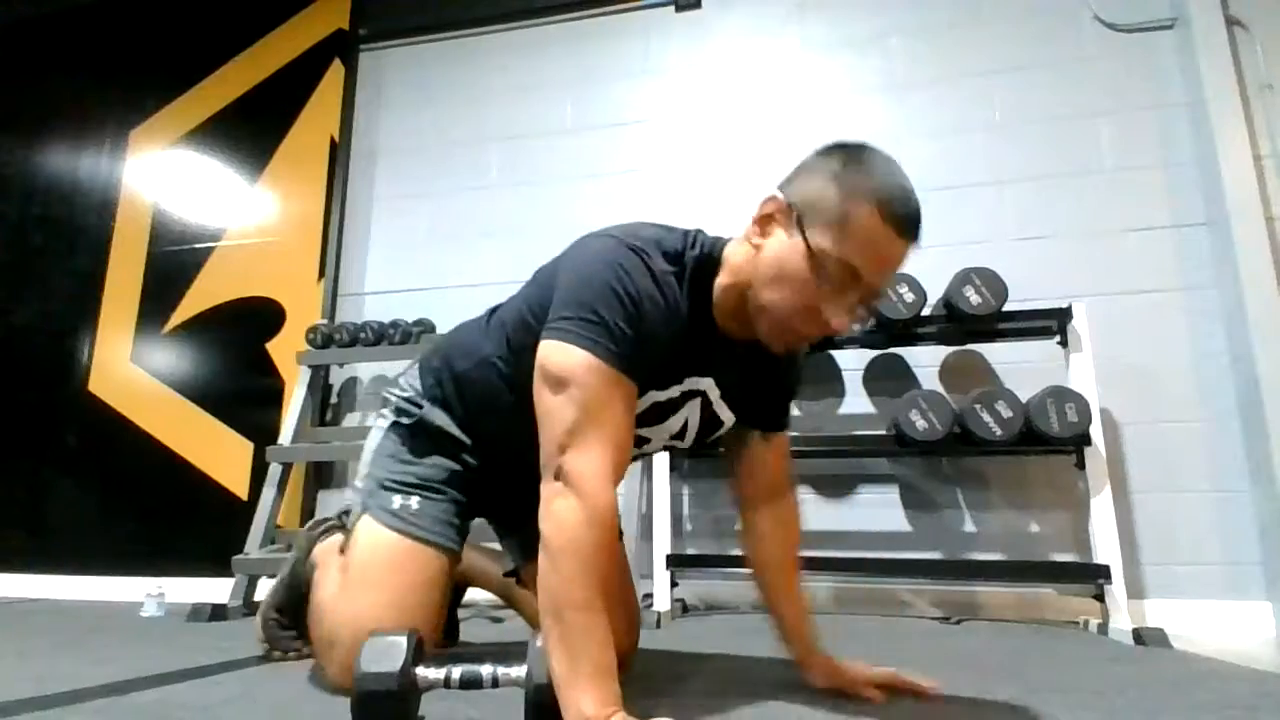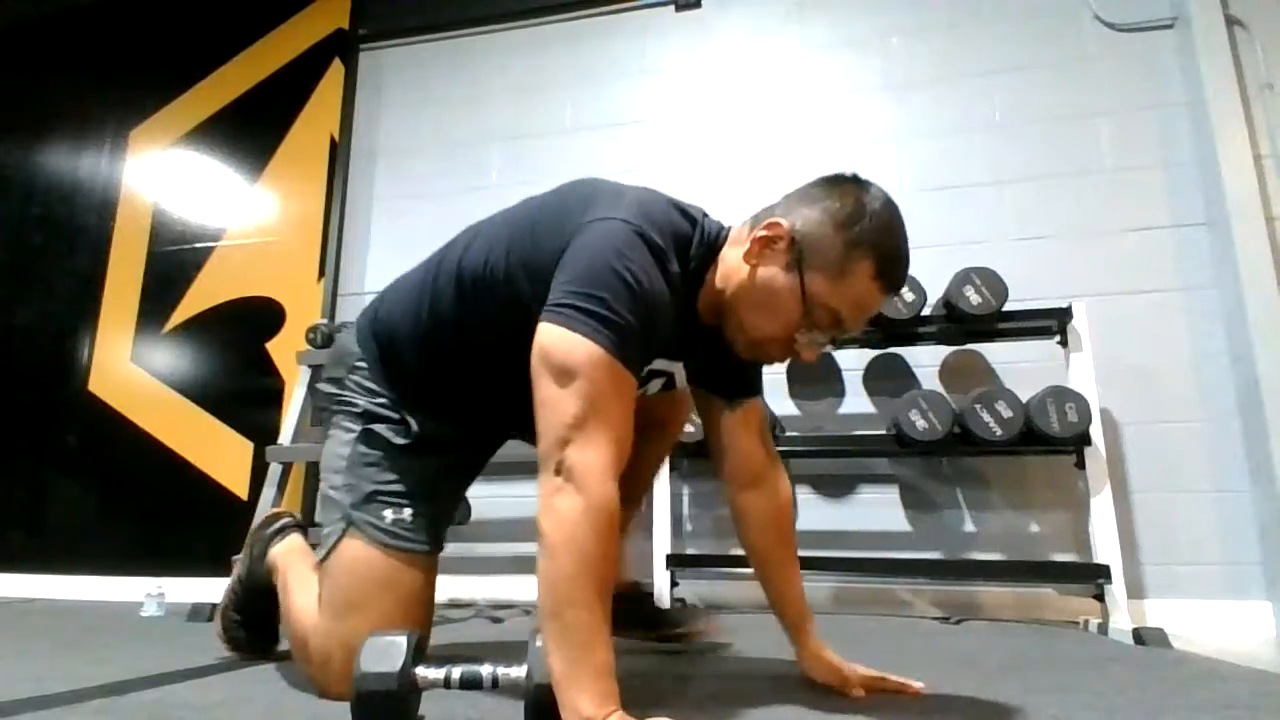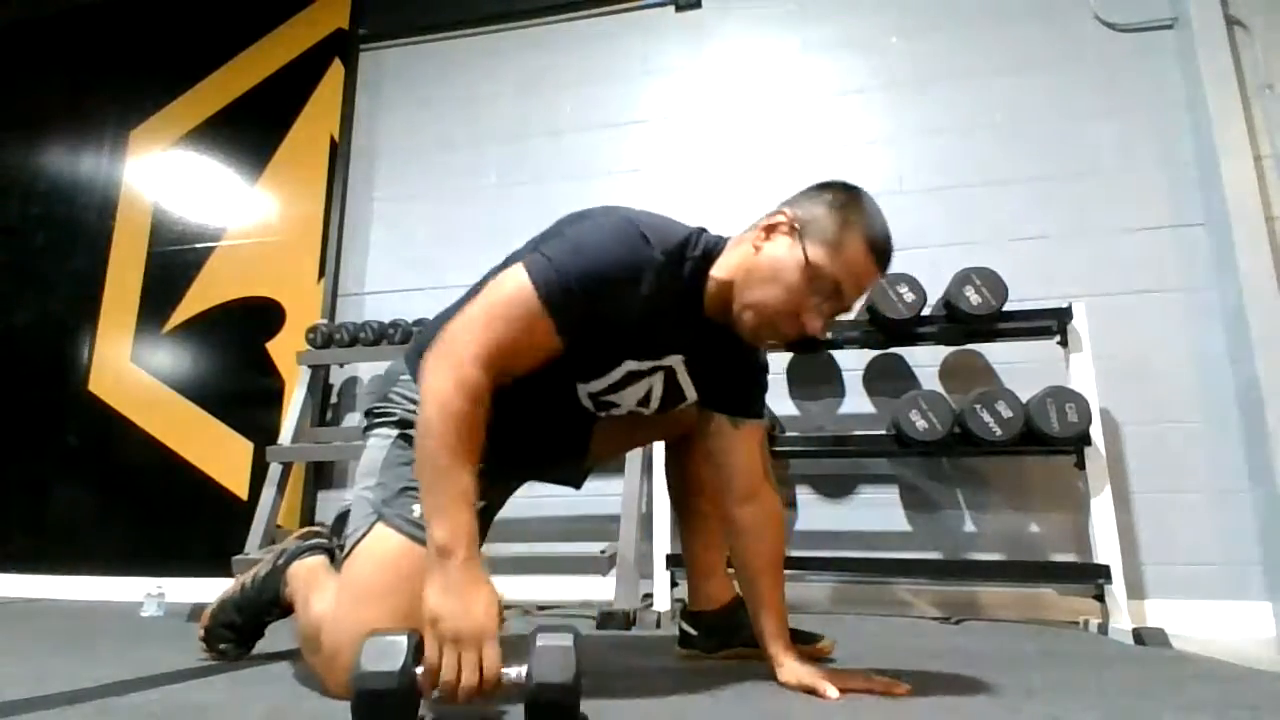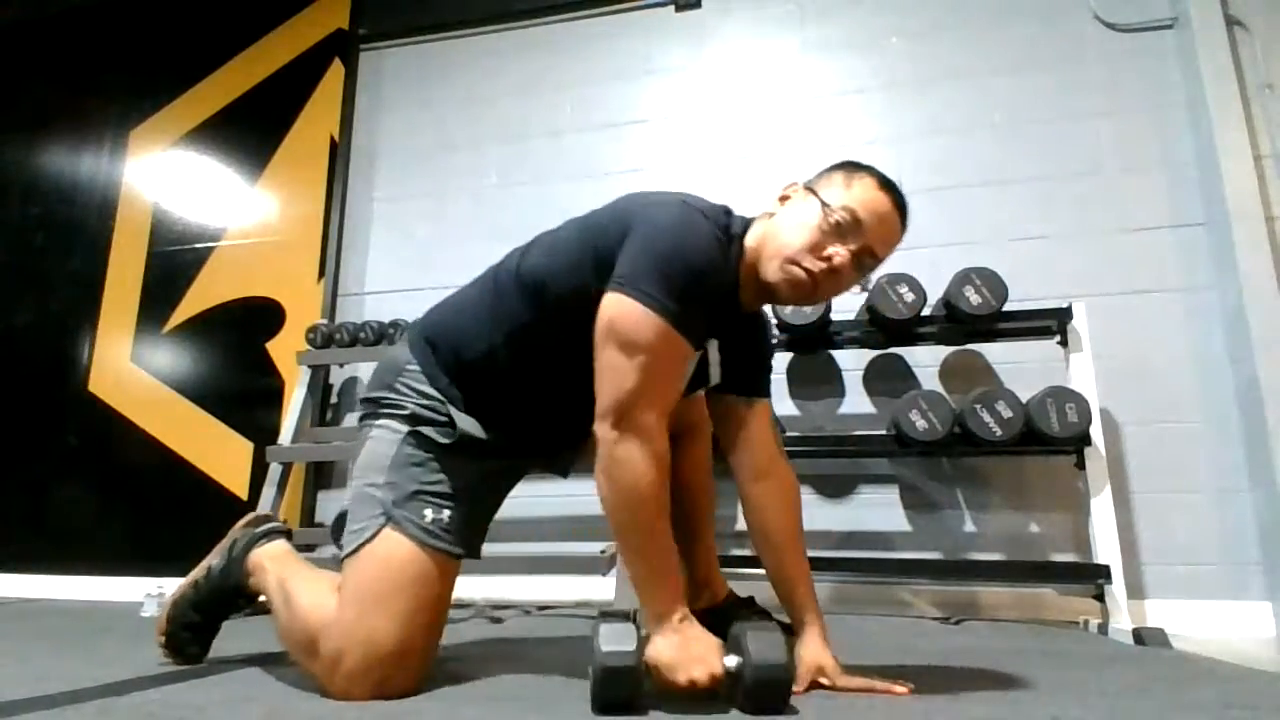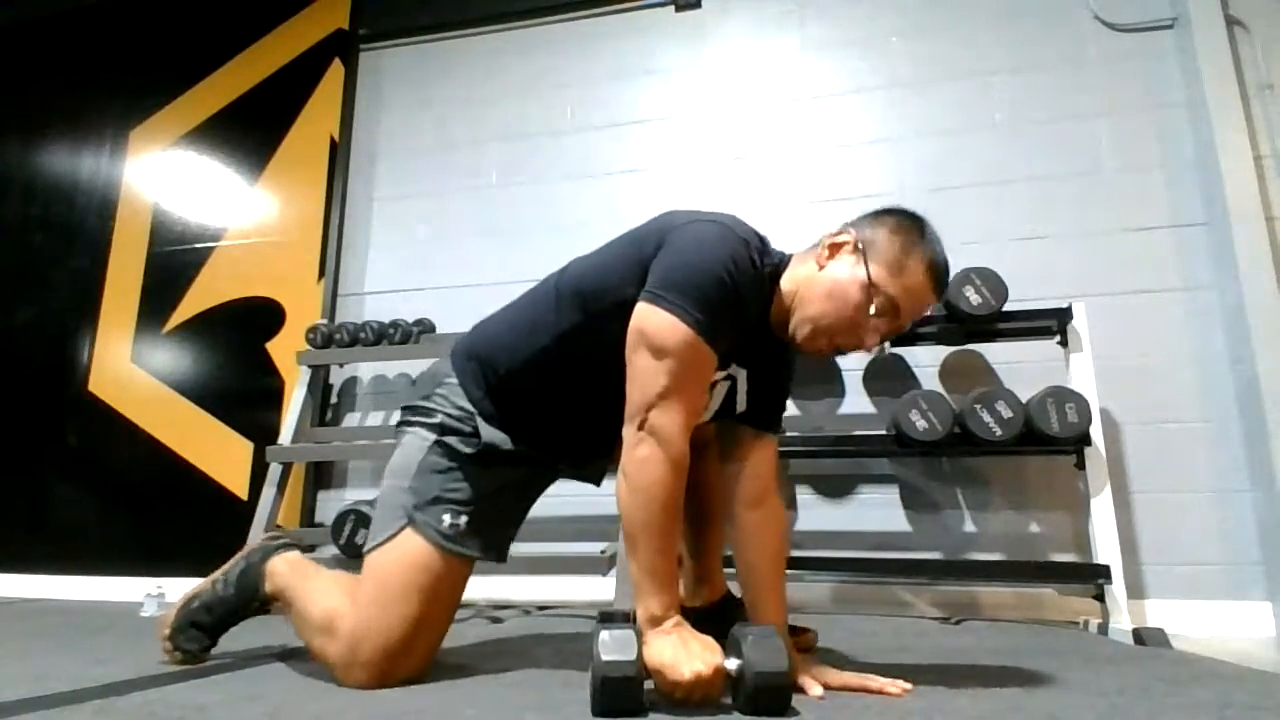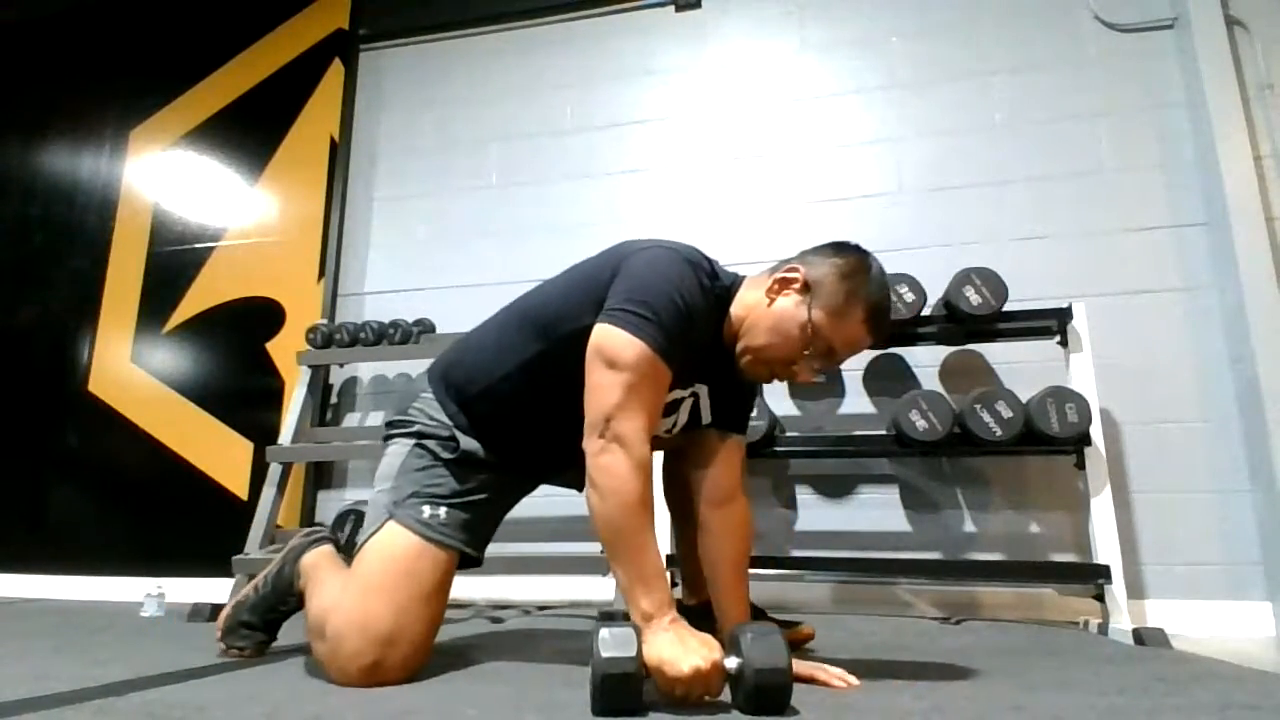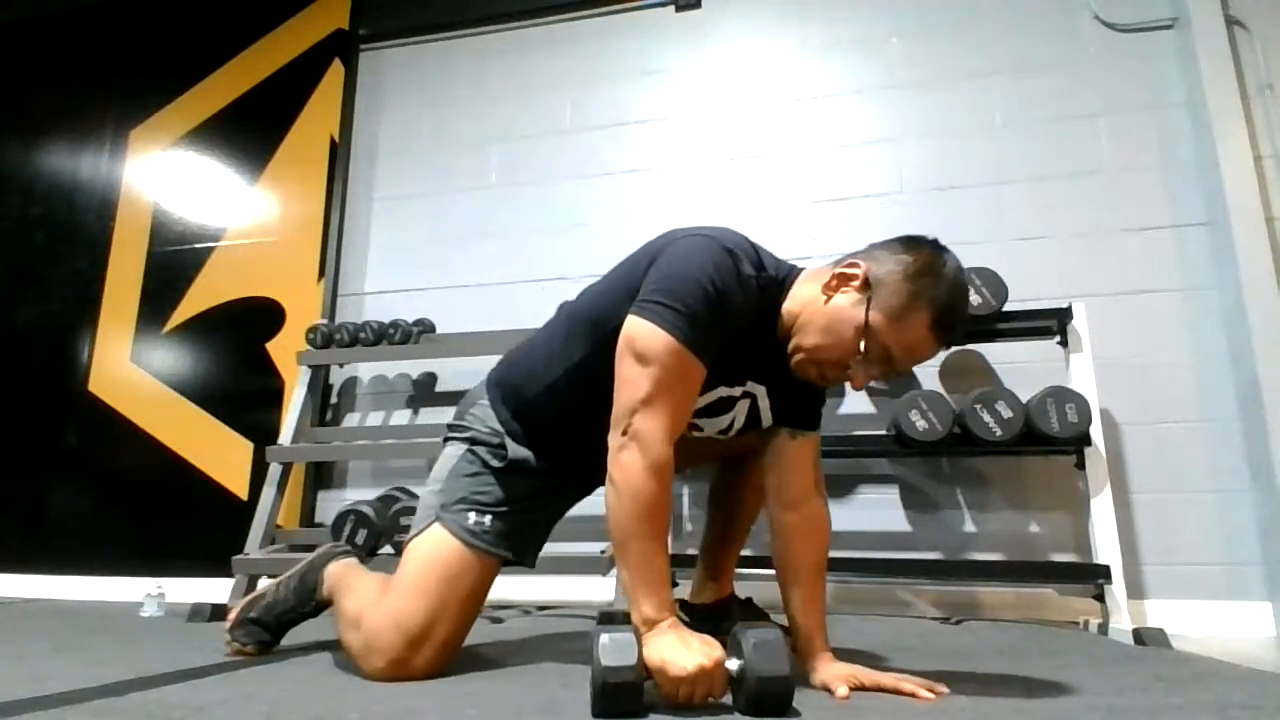
dt=0.7s
person 1, frame 1
left shoulder: (772, 354)
right shoulder: (626, 276)
left elbow: (766, 501)
right elbow: (577, 487)
left wrist: (810, 657)
left hip: (533, 464)
right hip: (441, 429)
left knee: (610, 644)
left ankle: (466, 569)
right ankle: (328, 557)
person 1, frame 2
left shoulder: (731, 318)
right shoulder: (631, 256)
left elbow: (754, 480)
right elbow: (577, 475)
left wrist: (809, 647)
left hip: (500, 389)
right hip: (400, 394)
left ankle: (609, 586)
right ankle: (283, 553)
person 1, frame 3
left shoulder: (736, 350)
right shoulder: (625, 254)
left elbow: (748, 493)
right elbow: (451, 367)
left wrist: (781, 649)
right wrist: (454, 570)
right hip: (439, 415)
right knee: (365, 665)
left ankle: (712, 615)
right ankle: (302, 571)
person 1, frame 4
left shoulder: (744, 329)
right shoulder: (684, 239)
left elbow: (763, 472)
right elbow: (624, 433)
left wrist: (812, 632)
right wrist: (666, 621)
left hip: (542, 421)
right hip: (441, 407)
right knee: (366, 670)
left ankle: (711, 605)
right ankle: (262, 558)
person 1, frame 5
left shoulder: (771, 356)
right shoulder: (715, 257)
left elbow: (752, 495)
right elbow: (653, 436)
left wrist: (778, 646)
right wrist: (659, 626)
left hip: (569, 431)
right hip: (473, 415)
right knee: (373, 657)
left ankle: (705, 601)
right ankle: (278, 571)
person 1, frame 6
left shoulder: (734, 366)
right shoulder: (668, 283)
left elbow: (717, 498)
right elbow: (614, 448)
left wrist: (734, 639)
right wrist: (657, 624)
left hip: (553, 442)
right hip: (457, 431)
right knee: (368, 656)
left ankle: (697, 604)
right ankle: (312, 564)
person 1, frame 7
left shoulder: (804, 361)
right shoulder: (709, 273)
left elbow: (796, 500)
right elbow: (638, 444)
left wrist: (816, 654)
right wrist: (657, 627)
left hip: (602, 446)
right hip: (511, 435)
right knee: (397, 651)
left ankle: (712, 602)
right ankle: (335, 576)
